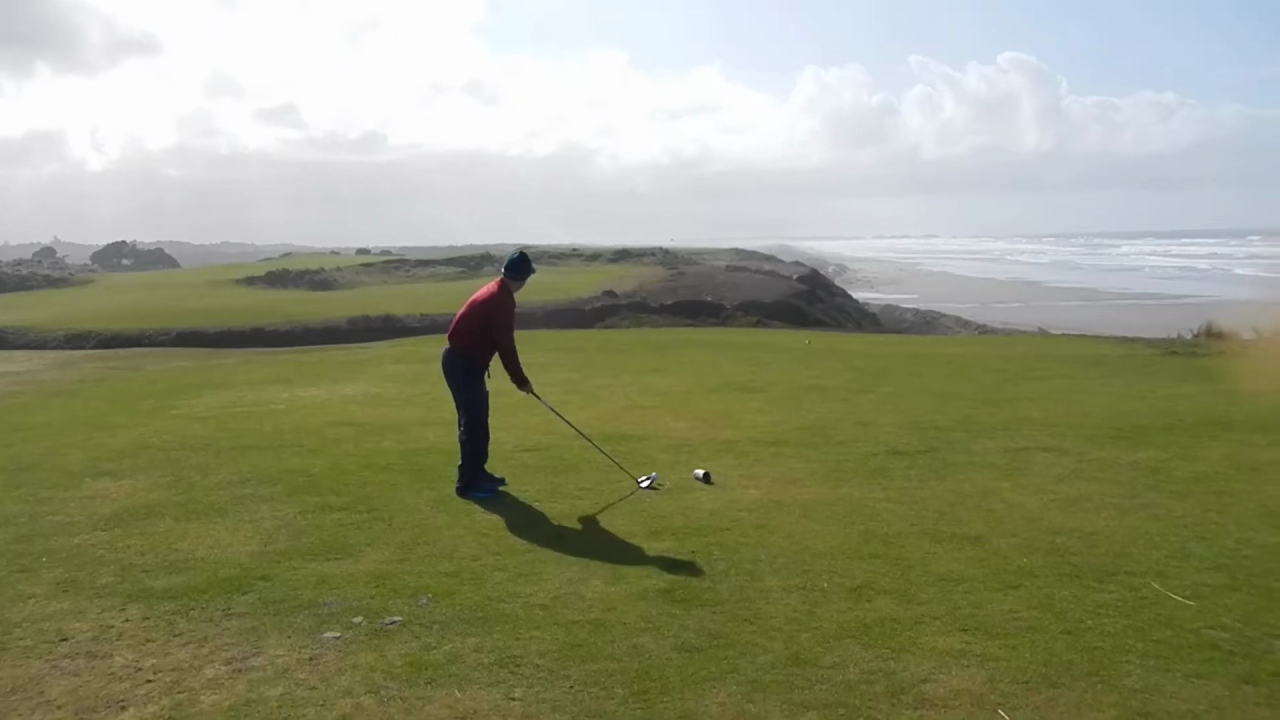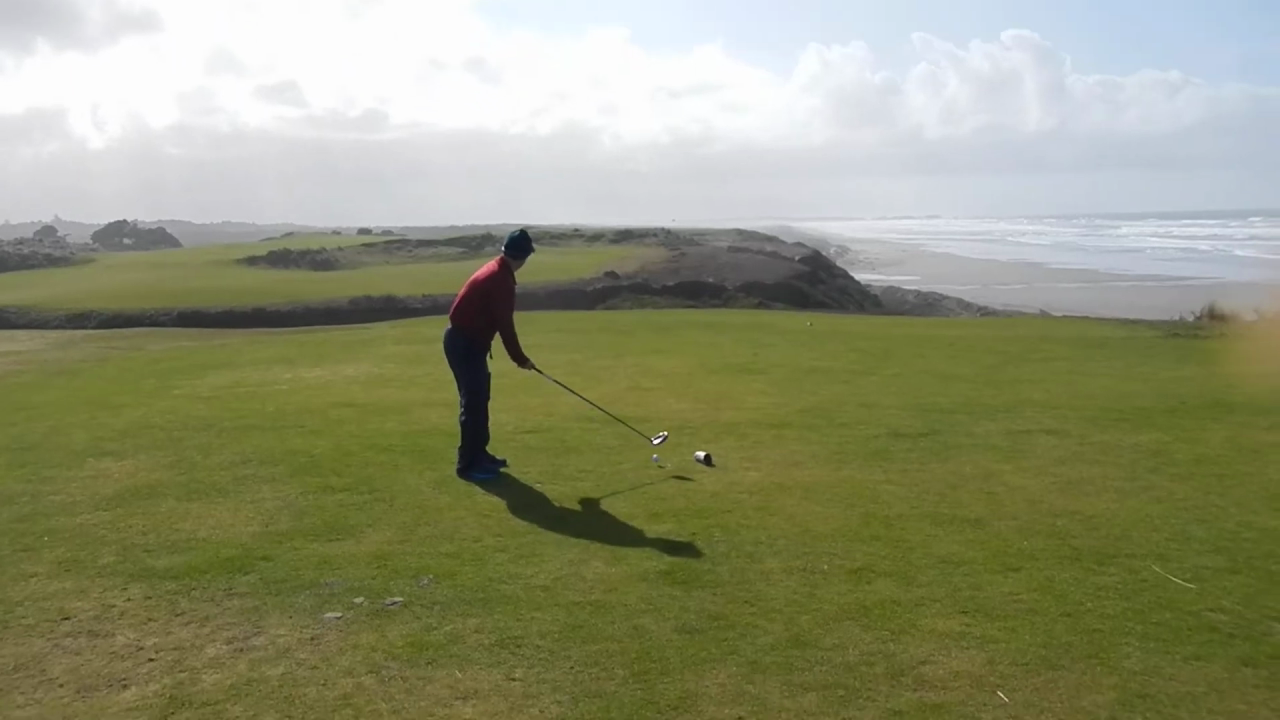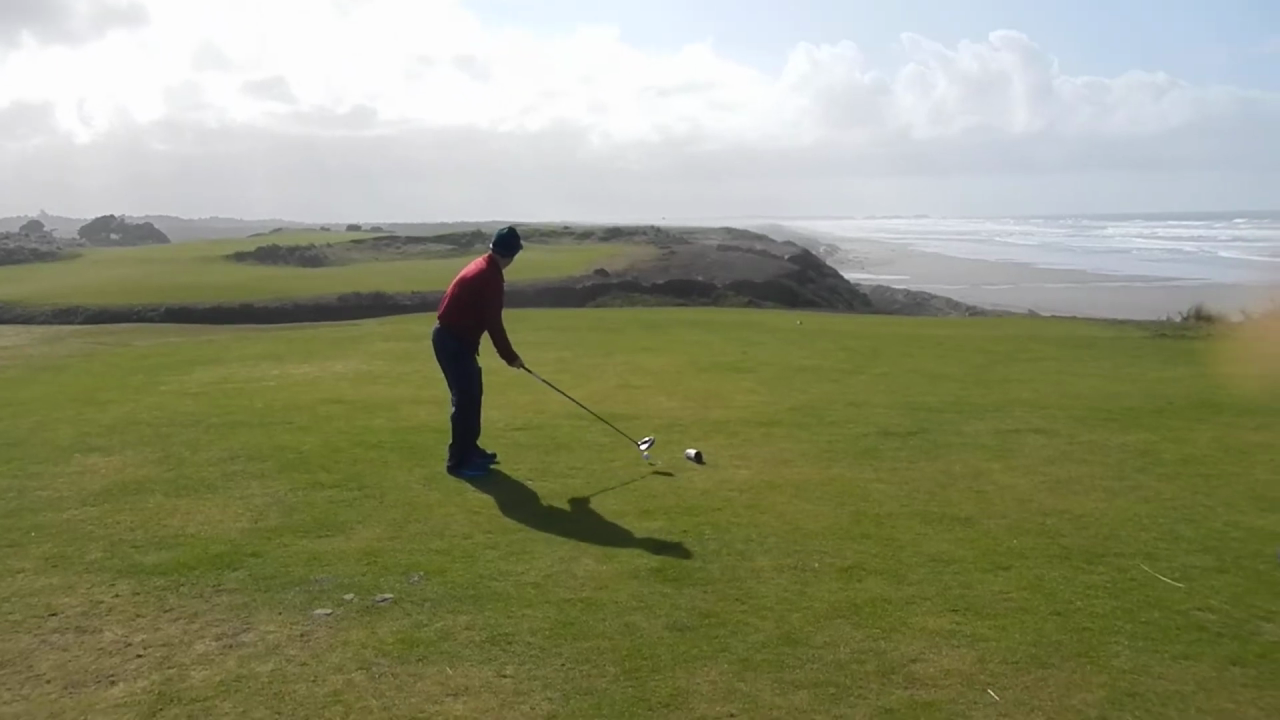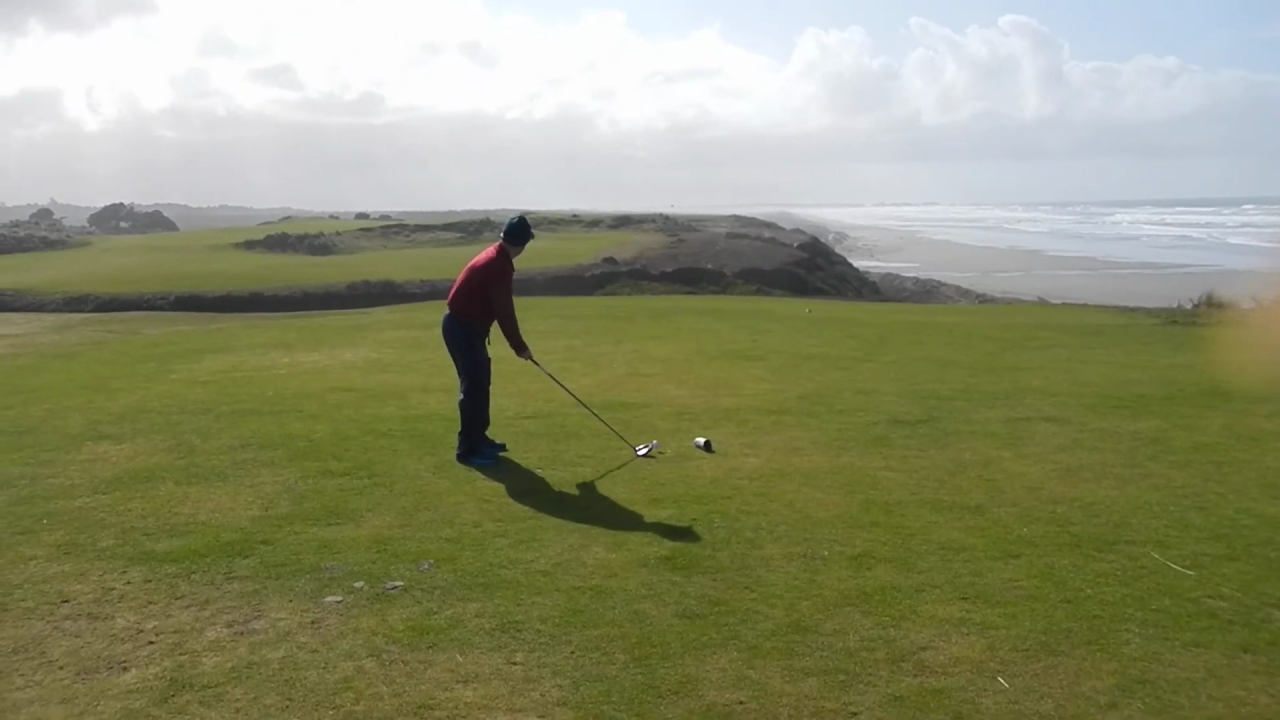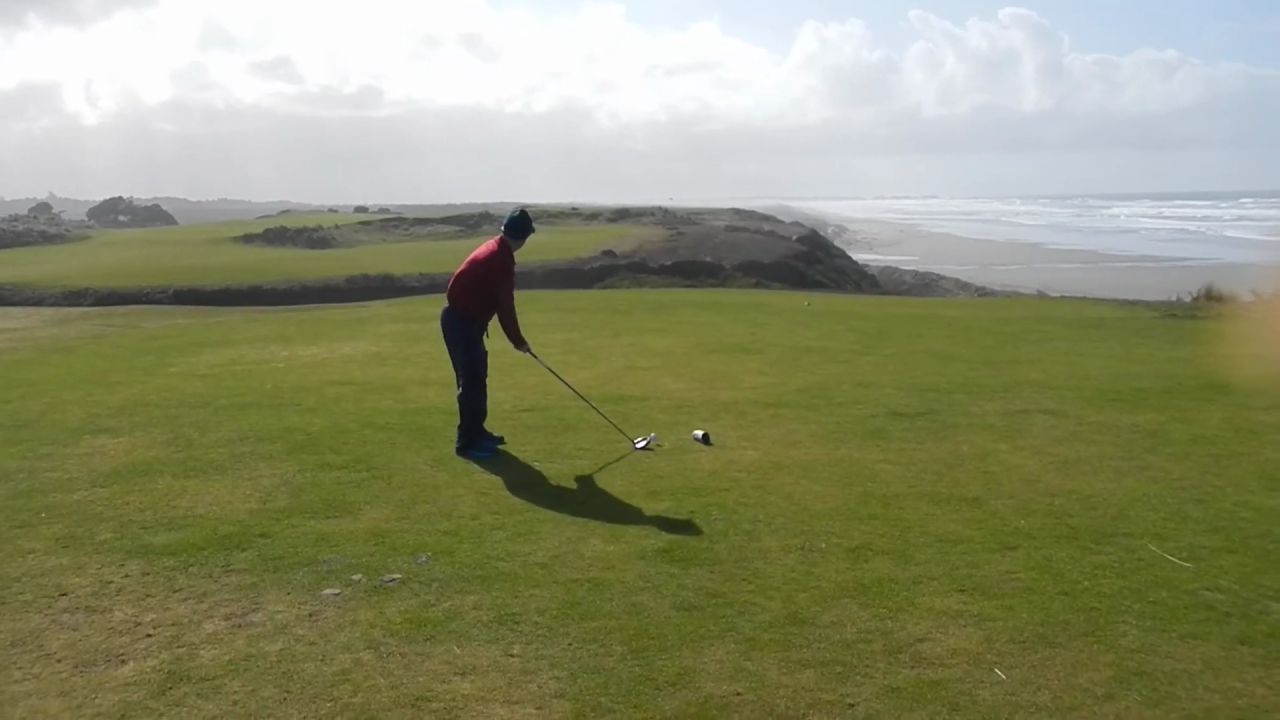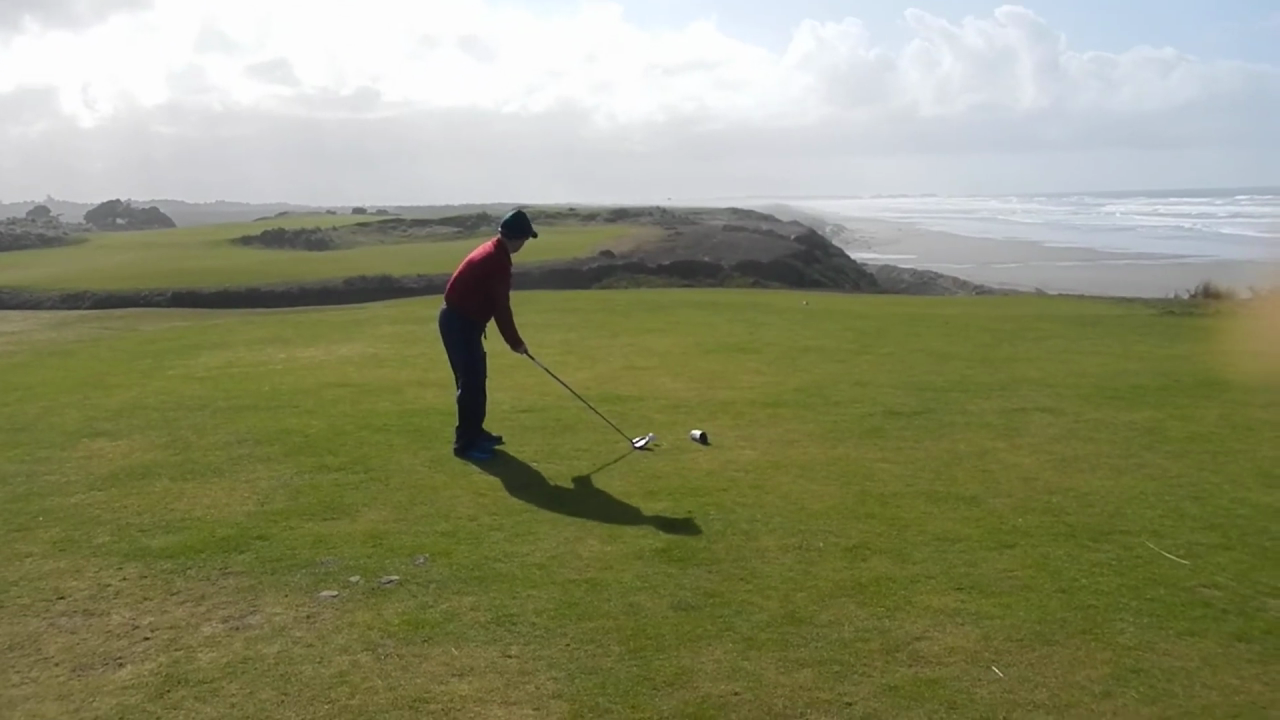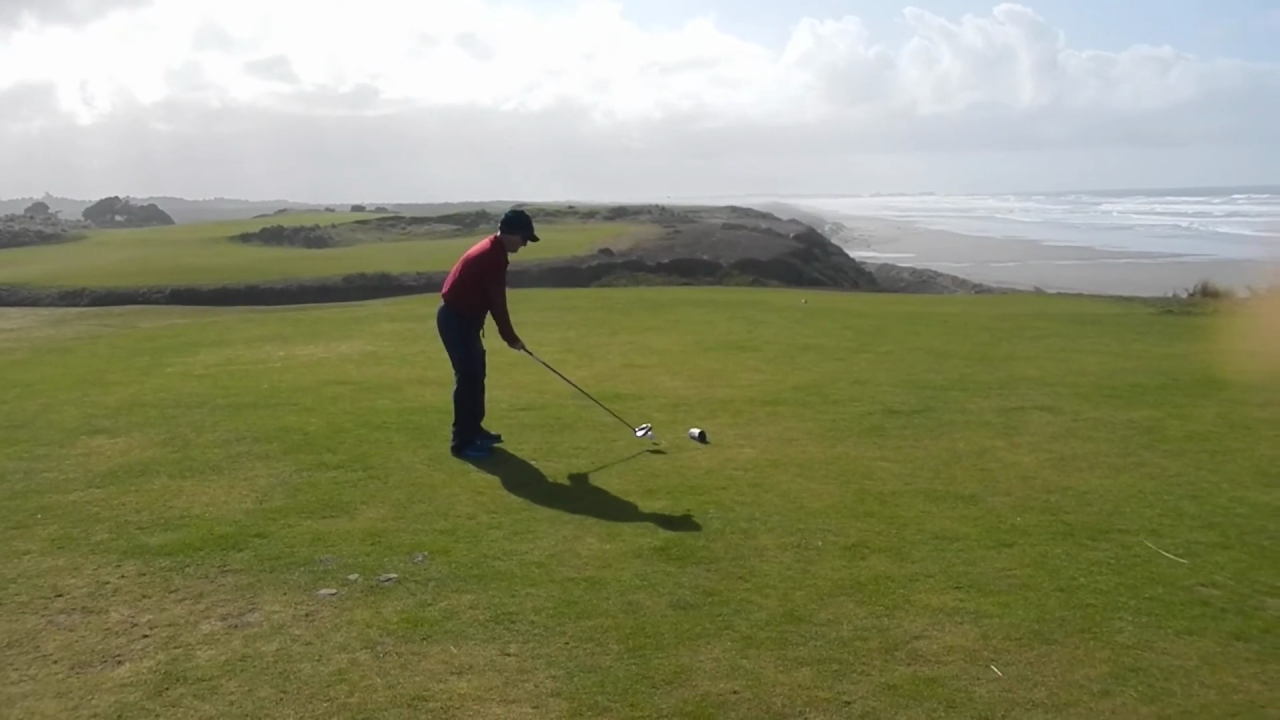
dt=0.4s
person 1, frame 1
left shoulder: (495, 292)
right shoulder: (501, 300)
left elbow: (501, 342)
right elbow: (506, 346)
left wrist: (517, 378)
right wrist: (521, 380)
left hip: (465, 358)
right hip: (462, 361)
left knee: (478, 418)
right knee: (473, 421)
left ankle: (478, 472)
right ankle: (467, 482)
person 1, frame 2
left shoulder: (494, 270)
right shoulder: (501, 279)
left elbow: (498, 321)
right elbow: (505, 325)
left wrist: (517, 356)
right wrist: (520, 358)
left hip: (465, 339)
right hip: (465, 342)
left knee: (479, 398)
right knee: (474, 402)
left ankle: (479, 454)
right ankle: (468, 463)
person 1, frame 3
left shoulder: (482, 267)
right shoulder: (489, 277)
left elbow: (487, 319)
right elbow: (494, 323)
left wrist: (507, 354)
right wrist: (510, 356)
left hip: (454, 336)
right hip: (453, 339)
left knee: (472, 393)
right knee: (465, 397)
left ankle: (470, 449)
right ankle: (458, 460)
person 1, frame 4
left shoulder: (495, 257)
right shoulder: (498, 265)
left elbow: (503, 307)
right elbow: (503, 311)
left wrist: (517, 343)
right wrist: (519, 346)
left hip: (467, 324)
right hip: (462, 326)
left knee: (480, 382)
right knee: (473, 386)
left ankle: (479, 438)
right ankle: (467, 448)
person 1, frame 5
left shoulder: (493, 249)
right shoulder: (501, 260)
left elbow: (498, 301)
right elbow: (505, 306)
left wrist: (515, 338)
right wrist: (518, 340)
left hip: (462, 317)
right hip: (462, 320)
left knee: (476, 377)
right knee: (471, 380)
left ankle: (476, 431)
right ankle: (467, 441)
person 1, frame 6
left shoulder: (492, 252)
right shoulder: (497, 260)
left elbow: (494, 303)
right elbow: (501, 307)
left wrist: (512, 339)
right wrist: (515, 341)
left hip: (462, 319)
right hip: (459, 321)
left knee: (476, 377)
right knee: (470, 380)
left ankle: (475, 431)
right ankle: (465, 442)
person 1, frame 7
left shoulder: (490, 250)
right shoulder: (493, 257)
left elbow: (492, 300)
right elbow: (497, 303)
left wrist: (509, 336)
right wrist: (511, 338)
left hip: (461, 316)
right hip: (456, 318)
left knee: (476, 374)
right knee: (468, 377)
left ankle: (473, 429)
right ankle: (461, 440)
